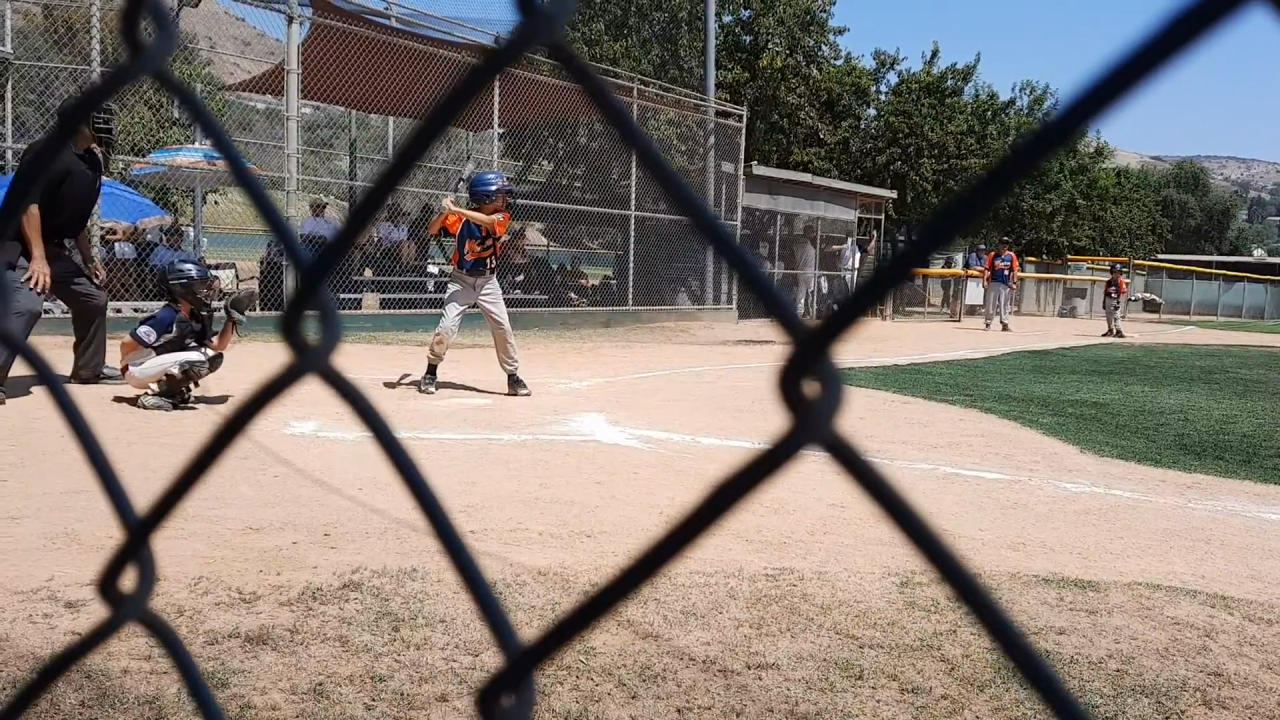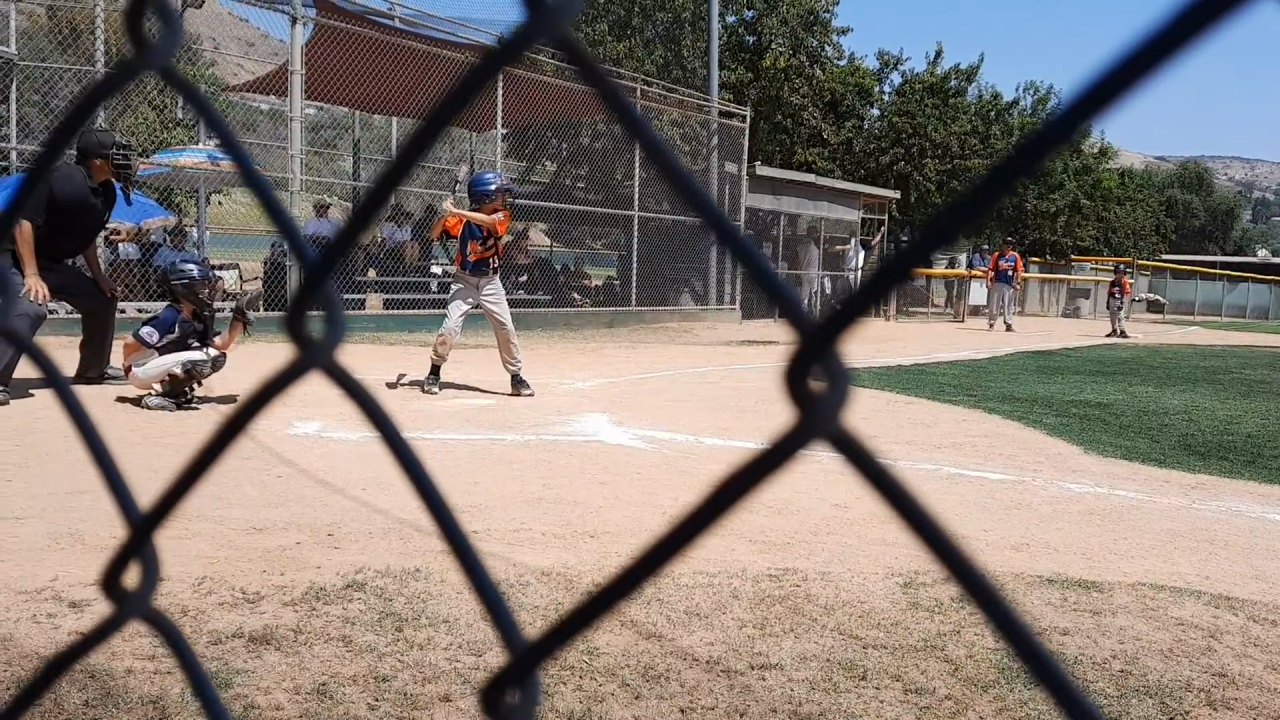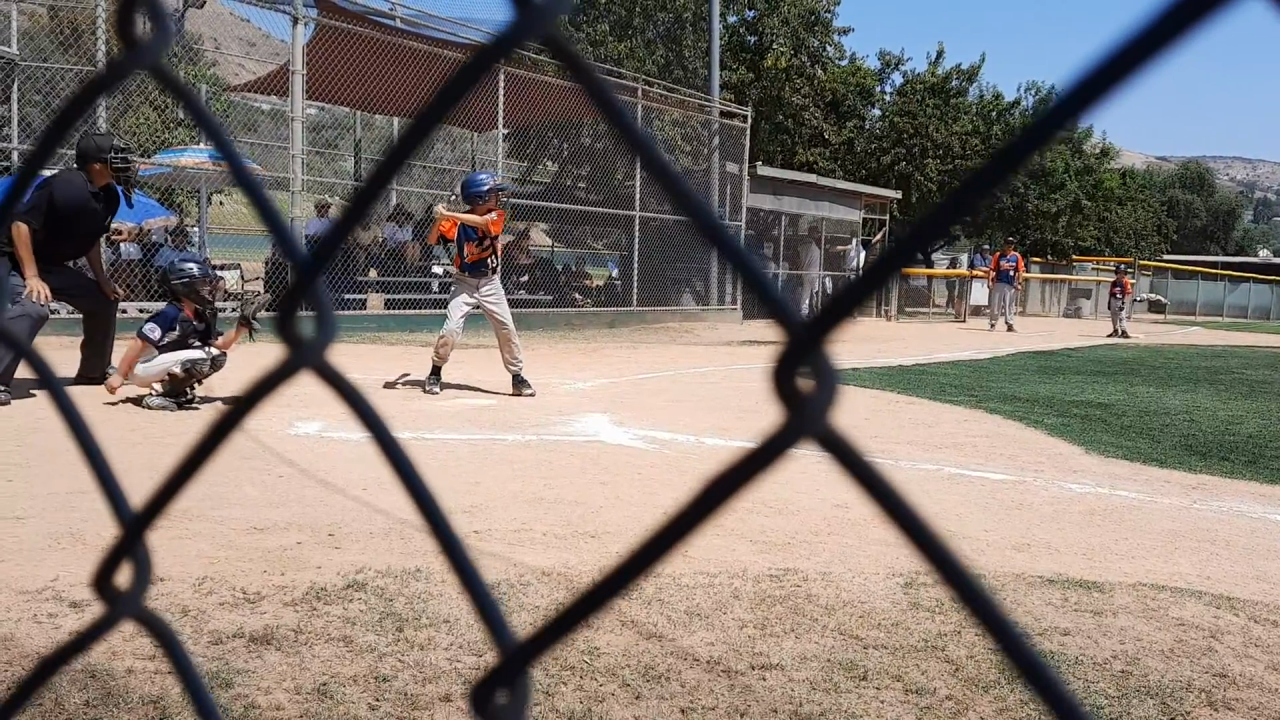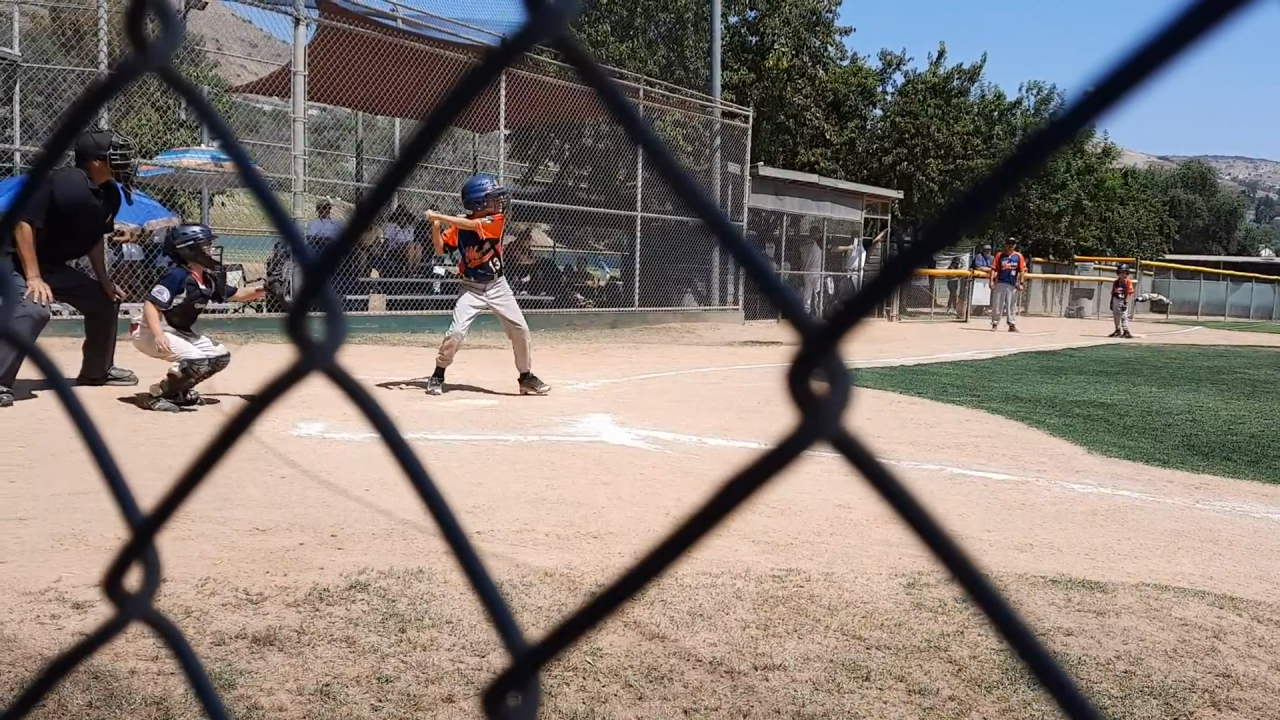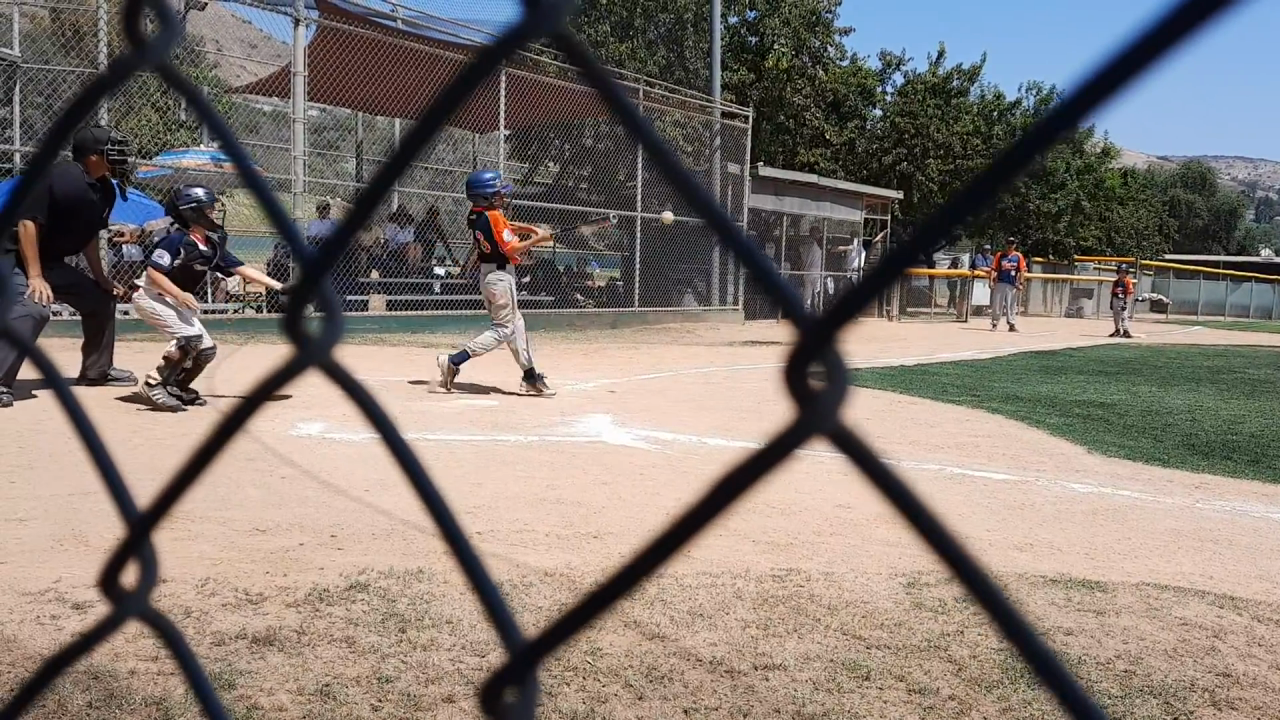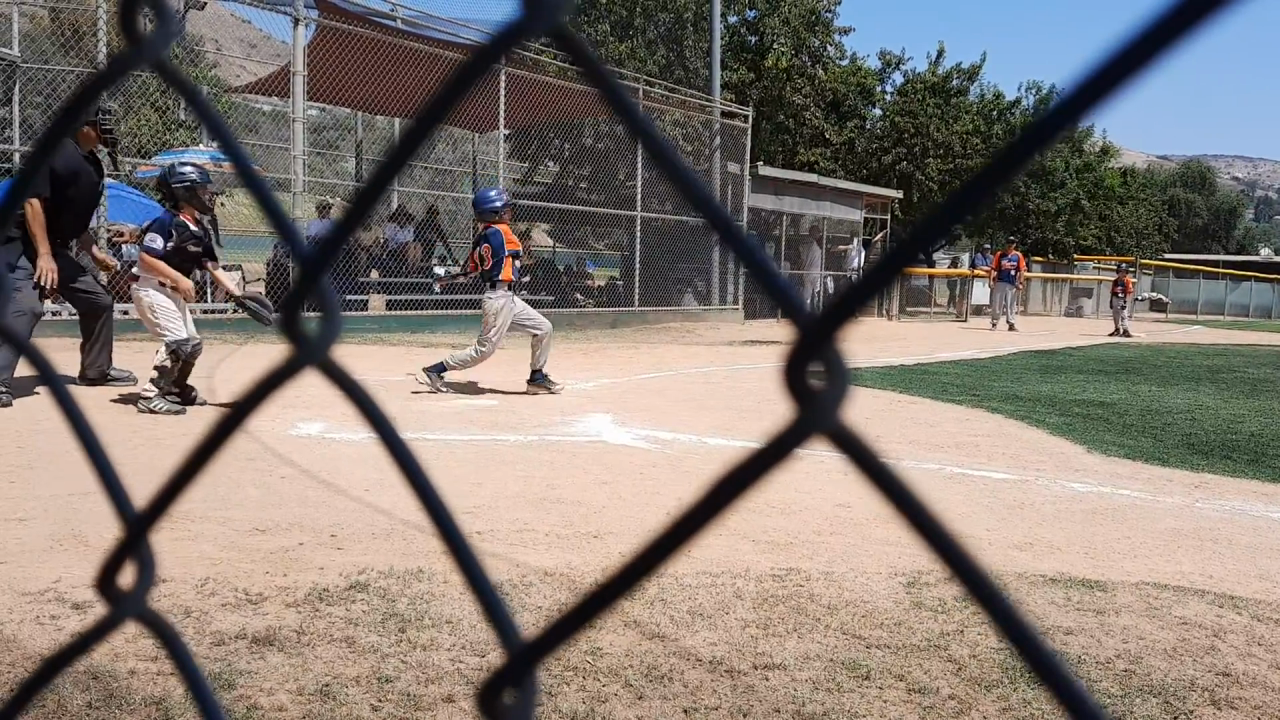
dt=0.3s
person 1, frame 1
left shoulder: (92, 160)
right elbow: (27, 204)
left wrist: (89, 257)
right wrist: (38, 258)
left hip: (56, 249)
left knee: (93, 298)
right knee: (25, 305)
left ankle: (89, 368)
person 1, frame 2
left shoulder: (107, 192)
right shoulder: (63, 180)
right elbow: (23, 221)
left wrist: (99, 276)
right wrist: (31, 274)
left hip: (53, 262)
left knee: (102, 299)
right knee: (30, 306)
left ankle: (93, 369)
person 1, frame 3
left shoulder: (110, 196)
right shoulder: (64, 185)
left wrist: (102, 279)
right wrist: (31, 277)
left hip: (53, 264)
left knee: (103, 300)
right knee: (32, 308)
left ankle: (94, 370)
person 1, frame 4
left shoulder: (111, 194)
right shoulder: (62, 183)
left elbow: (95, 237)
right elbow: (24, 224)
left wrist: (104, 280)
right wrist: (33, 277)
left hip: (56, 265)
left knee: (105, 301)
right knee: (34, 309)
left ankle: (97, 371)
person 1, frame 5
left shoulder: (106, 190)
right shoulder: (60, 177)
left elbow: (90, 234)
right elbow: (27, 223)
left wrist: (101, 278)
right wrist: (35, 277)
left hip: (53, 261)
left knee: (101, 300)
right knee: (34, 308)
left ankle: (97, 370)
person 1, frame 6
left shoulder: (93, 163)
right shoulder: (56, 153)
right elbow: (32, 201)
left wrist: (95, 252)
right wrist: (42, 254)
left hip: (57, 250)
left knee: (98, 299)
right knee: (25, 305)
left ankle: (97, 370)
person 2, frame 1
left shoulder: (502, 217)
right shoulder: (461, 217)
left elbow: (487, 221)
right elbow: (432, 230)
left wrist: (455, 209)
right wrist: (445, 211)
left hip: (488, 282)
right hip: (461, 280)
left knee: (503, 328)
right knee: (446, 327)
left ankle: (513, 377)
right ankle: (430, 373)
person 2, frame 2
left shoulder: (502, 216)
right shoulder: (462, 219)
left elbow: (488, 221)
right elbow: (434, 234)
left wrist: (456, 212)
right wrist: (446, 214)
left hip: (491, 282)
right hip: (464, 281)
left knee: (506, 329)
right knee: (450, 327)
left ankle: (516, 378)
right ankle: (434, 374)
person 2, frame 3
left shoulder: (497, 216)
right shoulder: (457, 221)
left elbow: (482, 222)
right elbow: (432, 240)
left wrist: (448, 214)
right wrist: (439, 218)
left hip: (490, 283)
right hip: (464, 283)
left knee: (507, 329)
right knee: (451, 329)
left ankle: (517, 378)
right ankle: (435, 374)
person 2, frame 4
left shoulder: (497, 219)
right shoulder: (460, 225)
left elbow: (476, 224)
right elbow: (439, 250)
left wrist: (440, 218)
right wrist: (435, 228)
left hip: (498, 287)
right hip: (472, 287)
left knee: (519, 328)
right knee: (456, 332)
left ankle: (527, 378)
right ankle: (438, 376)
person 2, frame 5
left shoulder: (474, 215)
right shoulder: (492, 216)
left elbow: (510, 227)
right elbow: (512, 249)
left wrist: (533, 230)
right wrist: (537, 239)
left hip: (490, 276)
right hip: (499, 278)
left knee: (516, 326)
right knee: (503, 330)
left ankle: (530, 377)
right ankle: (453, 361)
person 2, frame 6
left shoulder: (480, 237)
right shoulder: (502, 230)
left elbow: (472, 270)
right elbow: (516, 250)
left hip: (507, 297)
right hip: (498, 299)
left knee: (543, 328)
right knee: (483, 349)
left ankle: (537, 377)
right ankle: (433, 372)
person 3, frame 1
left shoulder: (196, 317)
right shoulder: (166, 317)
left elbow: (218, 345)
right elbow: (127, 343)
left wrist: (231, 318)
right wrist: (126, 365)
left hip: (160, 365)
right hip: (138, 371)
left knee: (213, 357)
right knee: (196, 361)
left ankle: (172, 390)
right ankle: (152, 394)
person 3, frame 2
left shoulder: (199, 317)
right shoulder: (169, 317)
left elbow: (221, 344)
right elbow: (130, 344)
left wrist: (239, 318)
right wrist: (129, 367)
left hip: (163, 365)
right hip: (142, 371)
left knee: (216, 357)
right knee: (200, 361)
left ankle: (176, 391)
right ankle: (157, 395)
person 3, frame 3
left shoulder: (200, 316)
right shoulder: (171, 315)
left elbow: (222, 344)
right elbow: (138, 343)
left wrist: (243, 325)
right wrist: (119, 374)
left hip: (163, 364)
right hip: (142, 368)
left knee: (216, 356)
right knee: (198, 360)
left ankle: (175, 391)
right ankle: (157, 394)
person 3, frame 4
left shoulder: (209, 278)
right shoulder: (177, 276)
left elbow: (237, 295)
right elbow: (150, 304)
left wrist: (264, 290)
right wrist: (159, 335)
left hip: (178, 332)
right hip: (150, 332)
left knee: (220, 356)
right knee: (195, 360)
left ankle: (177, 390)
right ankle: (158, 395)
person 3, frame 5
left shoulder: (213, 246)
right shoulder: (176, 240)
left elbow: (242, 269)
right elbow: (153, 272)
left wrist: (277, 286)
right wrist: (178, 294)
left hip: (177, 302)
right hip: (150, 296)
left knee: (206, 349)
right knee: (190, 336)
left ankle: (176, 388)
right ankle: (155, 383)
person 3, frame 6
left shoulder: (203, 227)
right shoulder: (167, 222)
left elbow: (211, 264)
right elbow: (147, 257)
left wrist: (234, 291)
right wrist: (180, 279)
left hip: (173, 291)
right hip: (152, 288)
left knee: (193, 344)
right knee: (178, 341)
left ankle: (177, 389)
right ankle: (151, 396)
